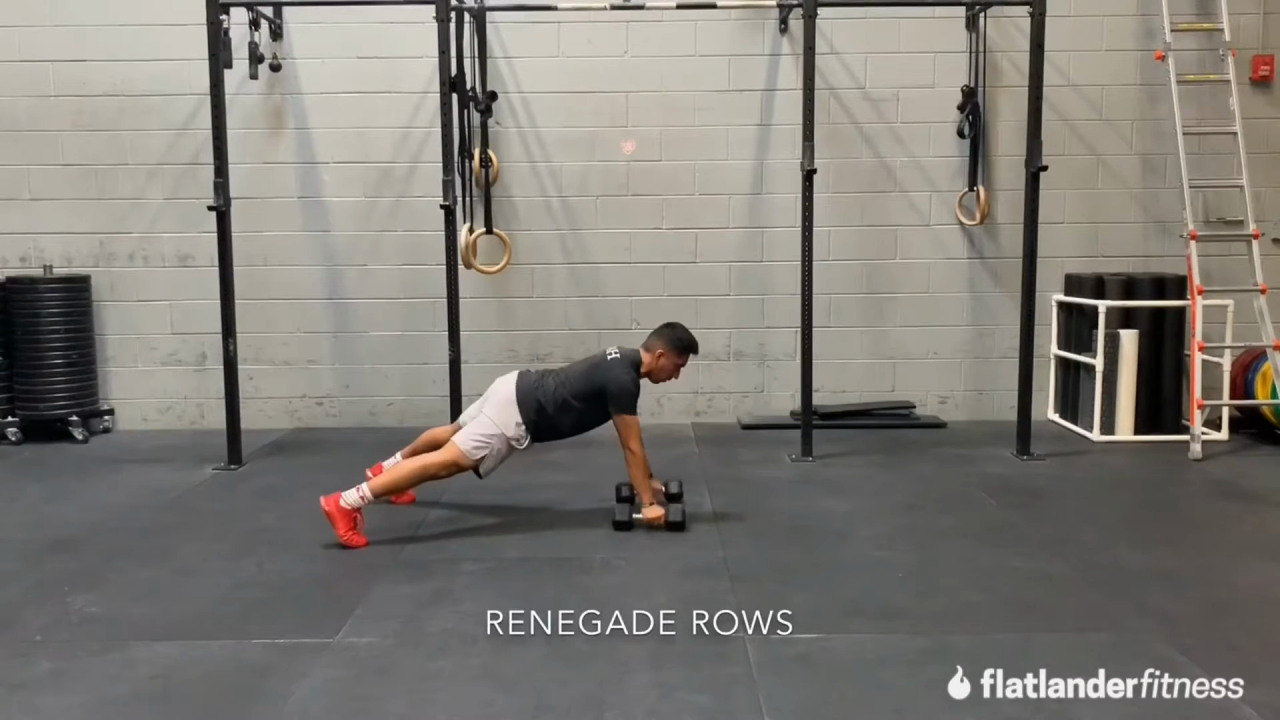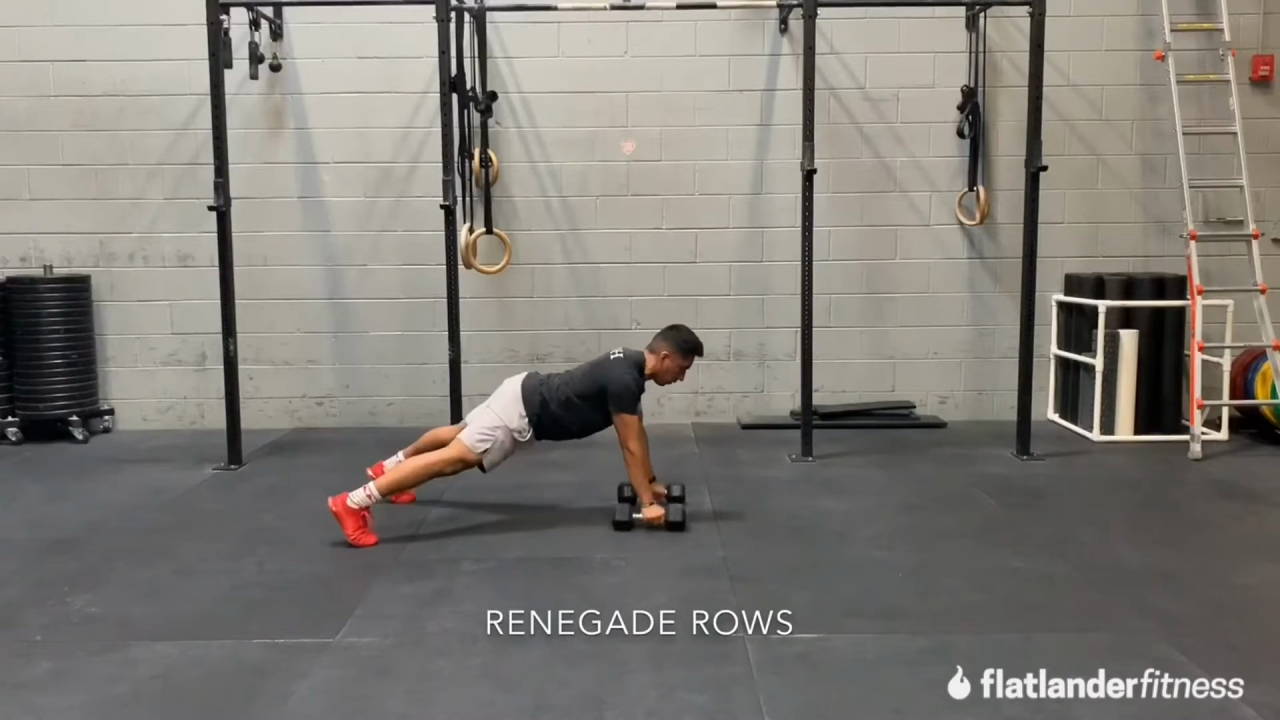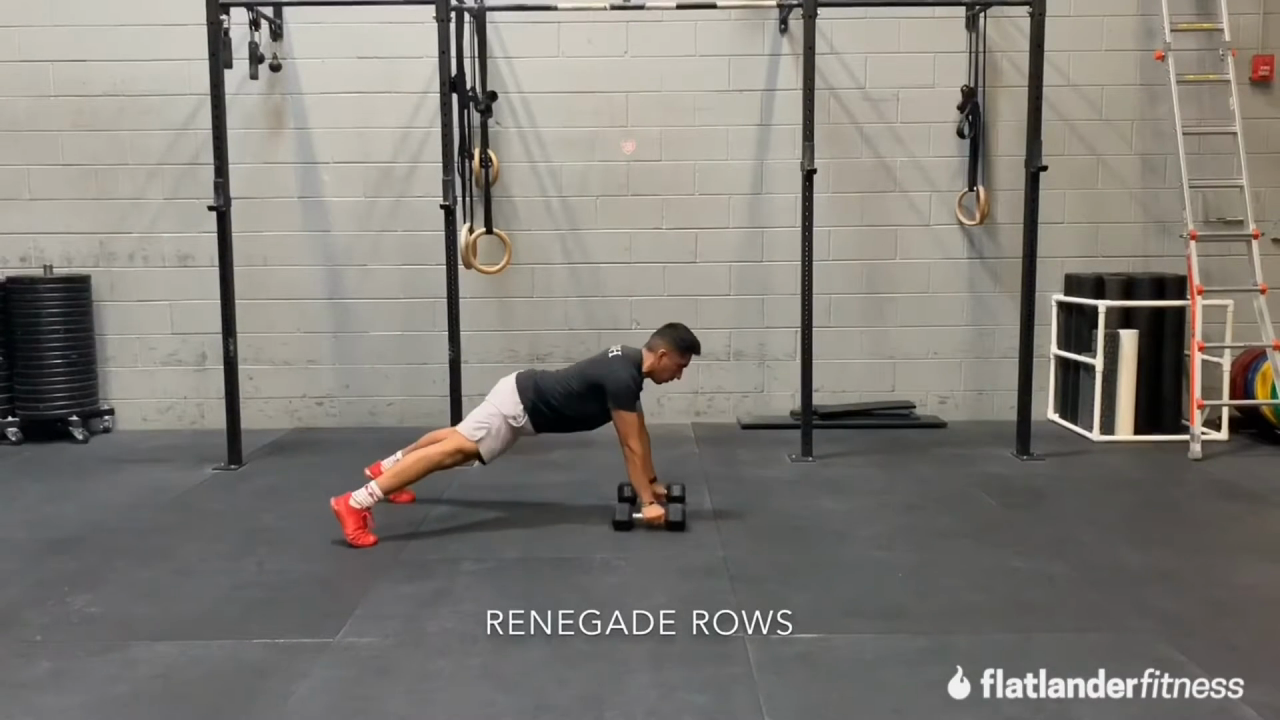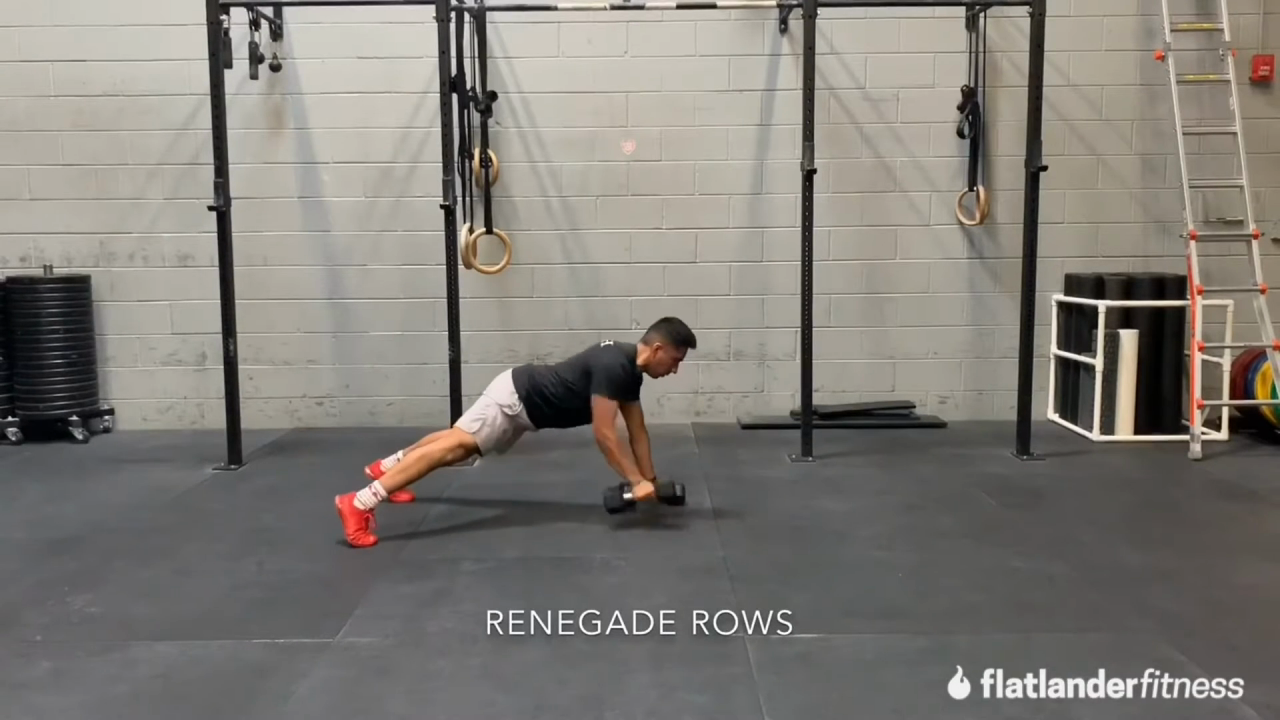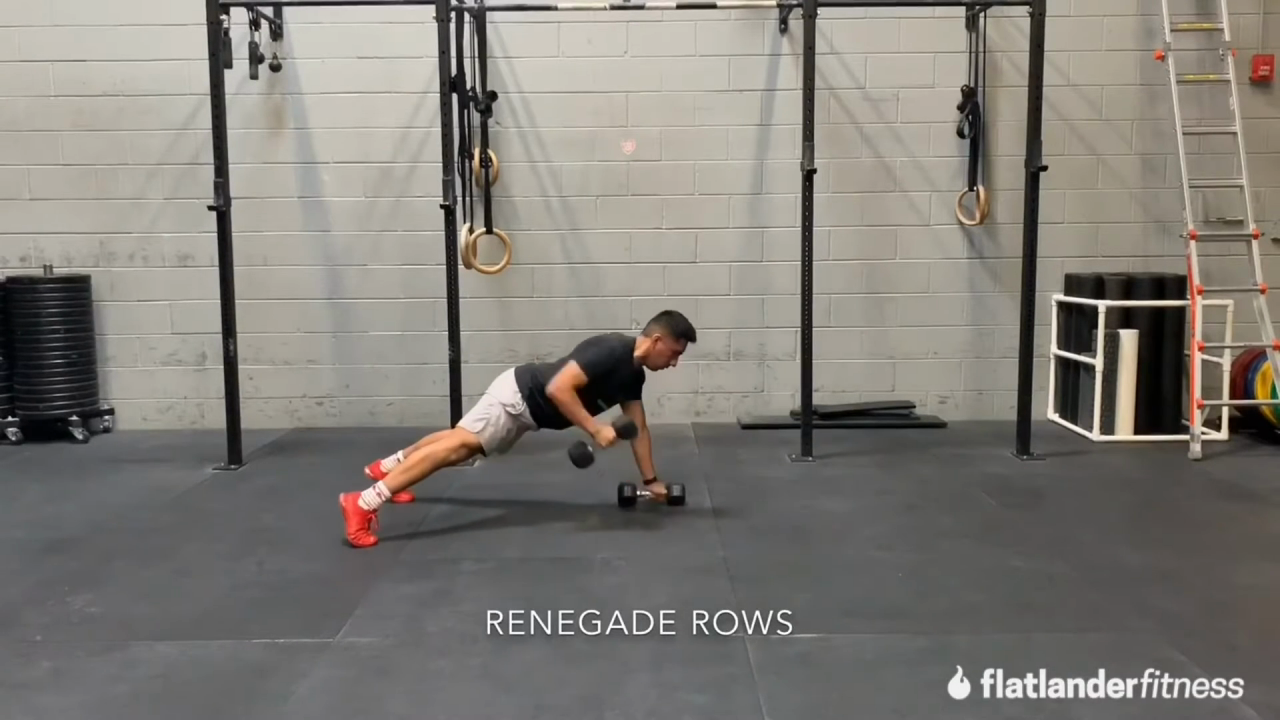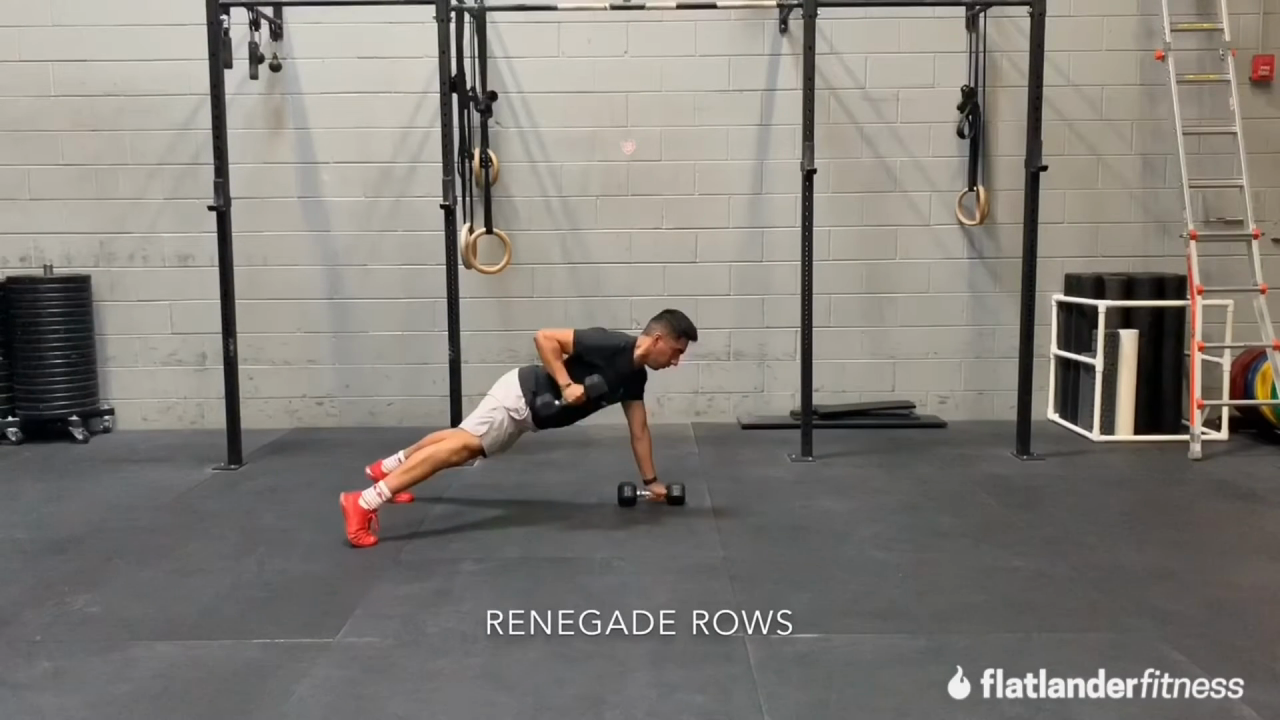
dt=0.2s
person 1, frame 1
left shoulder: (624, 362)
right shoulder: (623, 380)
left elbow: (632, 433)
right elbow: (631, 446)
left wrist: (648, 478)
right wrist: (647, 502)
left hip: (515, 388)
right hip: (516, 414)
left knee: (453, 433)
right knee: (447, 460)
left ankle: (387, 467)
right ankle: (347, 502)
person 1, frame 2
left shoulder: (631, 366)
right shoulder: (625, 380)
left elbow: (638, 433)
right elbow: (630, 447)
left wrist: (651, 481)
right wrist: (647, 503)
left hip: (524, 393)
right hip: (522, 410)
left knee: (457, 433)
right knee: (455, 457)
left ankle: (389, 466)
right ankle: (355, 502)
person 1, frame 3
left shoulder: (631, 367)
right shoulder: (622, 376)
left elbow: (640, 432)
right elbow: (630, 445)
left wrist: (652, 482)
right wrist: (647, 501)
left hip: (523, 400)
right hip: (519, 403)
left knee: (457, 436)
right knee: (453, 449)
left ankle: (387, 466)
right ankle: (356, 502)
person 1, frame 4
left shoulder: (631, 372)
right shoulder: (614, 364)
left elbow: (637, 429)
right elbow: (603, 433)
left wrist: (649, 478)
right wrist: (636, 482)
left hip: (525, 407)
right hip: (516, 396)
left knee: (458, 439)
right knee: (454, 446)
left ankle: (387, 466)
right ankle: (360, 503)
person 1, frame 5
left shoulder: (633, 373)
right shoulder: (612, 350)
left elbow: (638, 427)
right elbow: (557, 389)
left wrist: (651, 481)
right wrist: (594, 428)
left hip: (529, 411)
right hip: (520, 394)
left knee: (460, 439)
right knee: (458, 446)
left ankle: (387, 467)
right ankle: (364, 503)
person 1, frame 6
left shoulder: (635, 374)
right shoulder: (611, 344)
left elbow: (639, 429)
right elbow: (544, 337)
left wrist: (651, 481)
right wrist: (567, 384)
left hip: (532, 411)
right hip: (522, 396)
left knee: (461, 439)
right knee: (460, 447)
left ankle: (387, 467)
right ankle: (364, 502)
